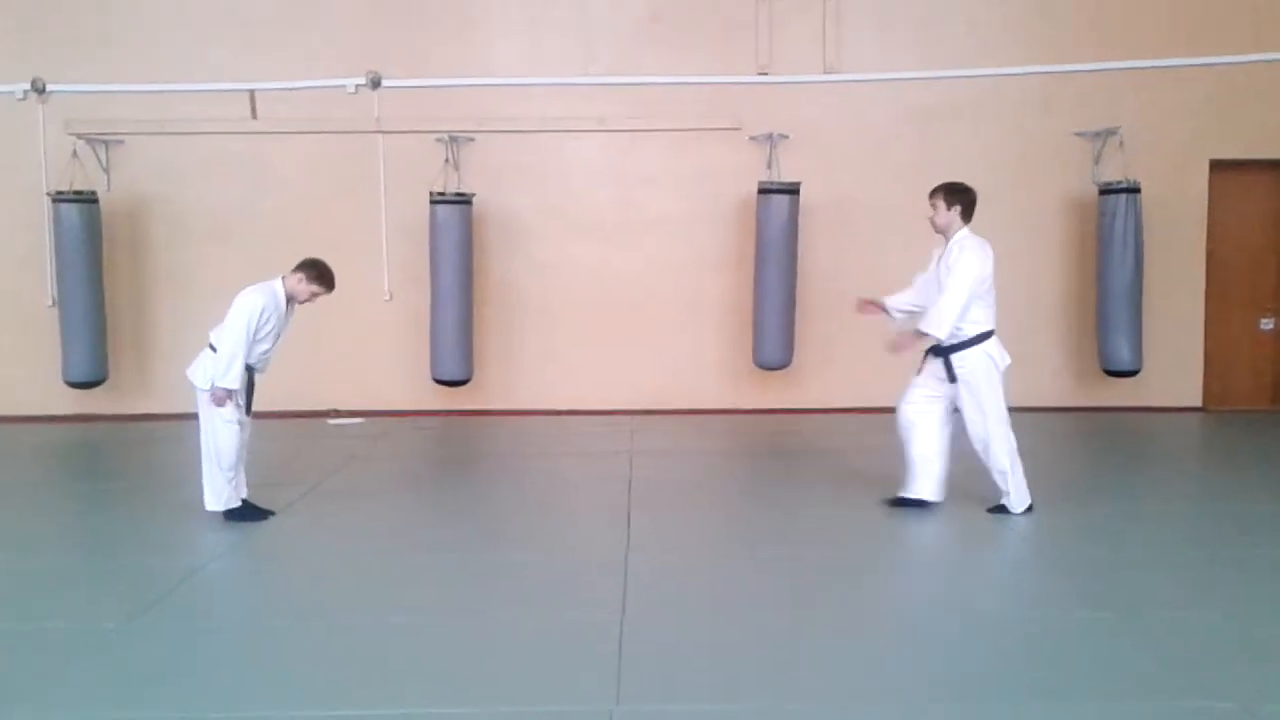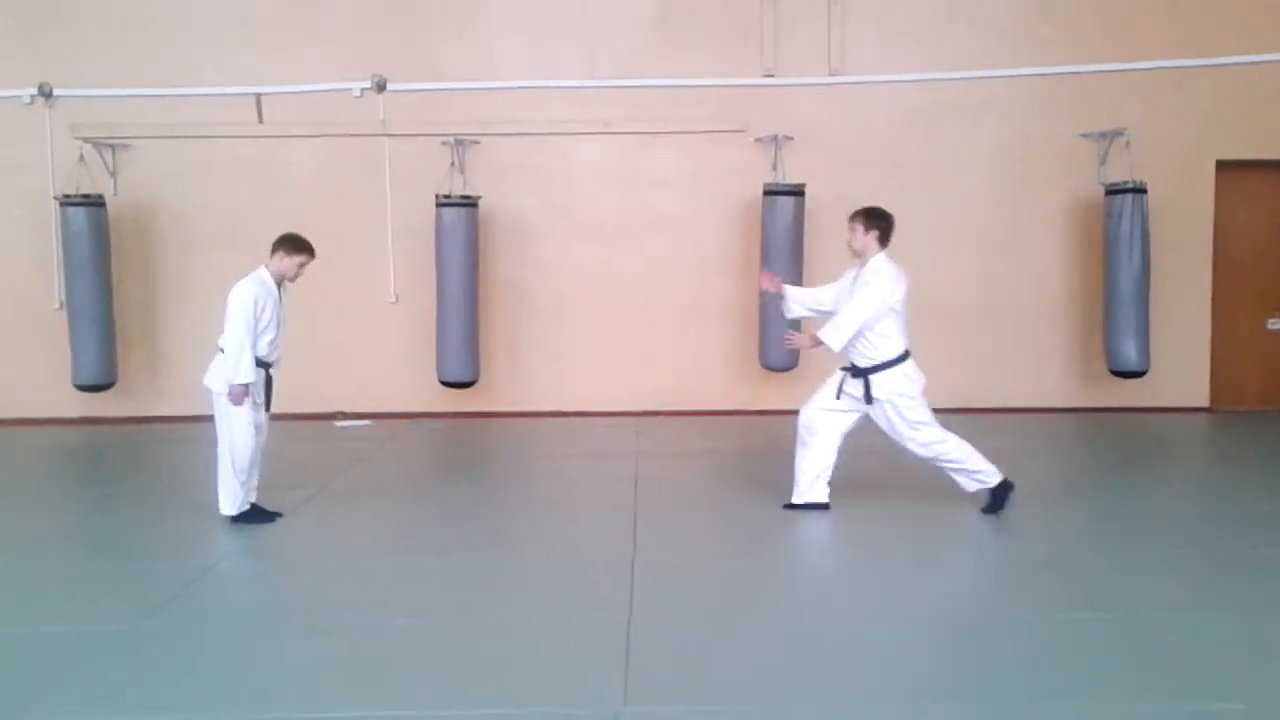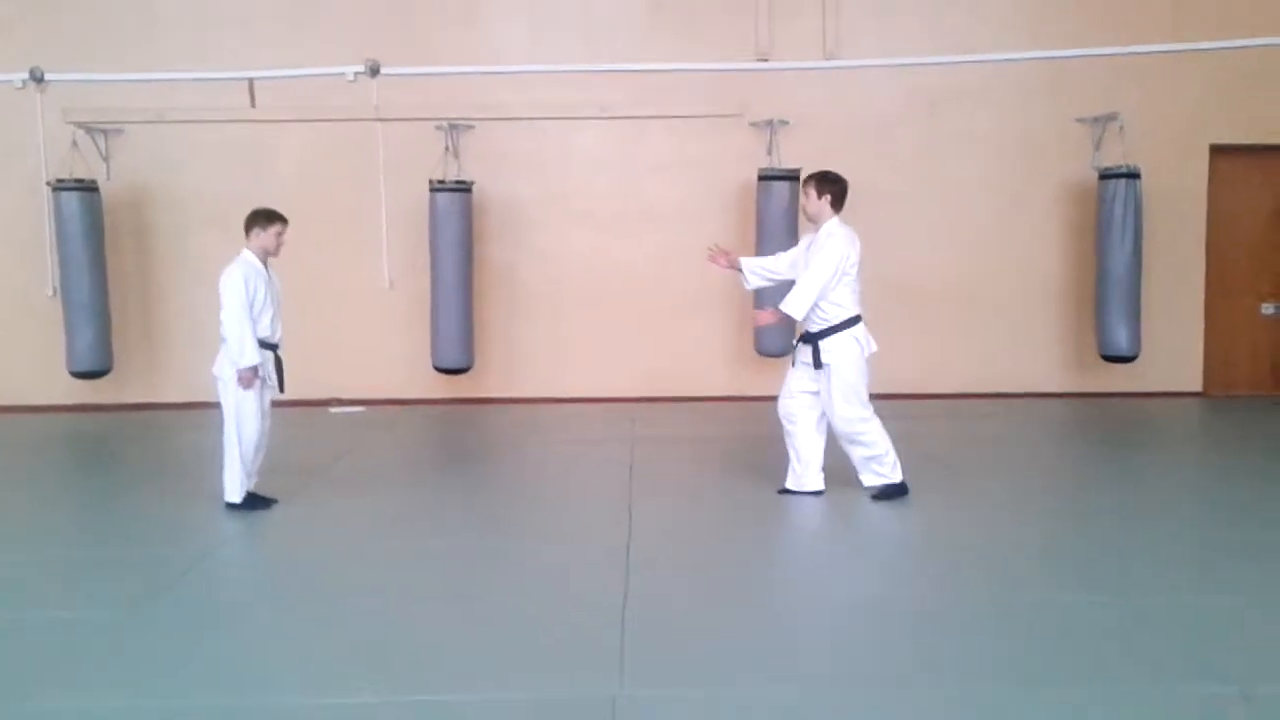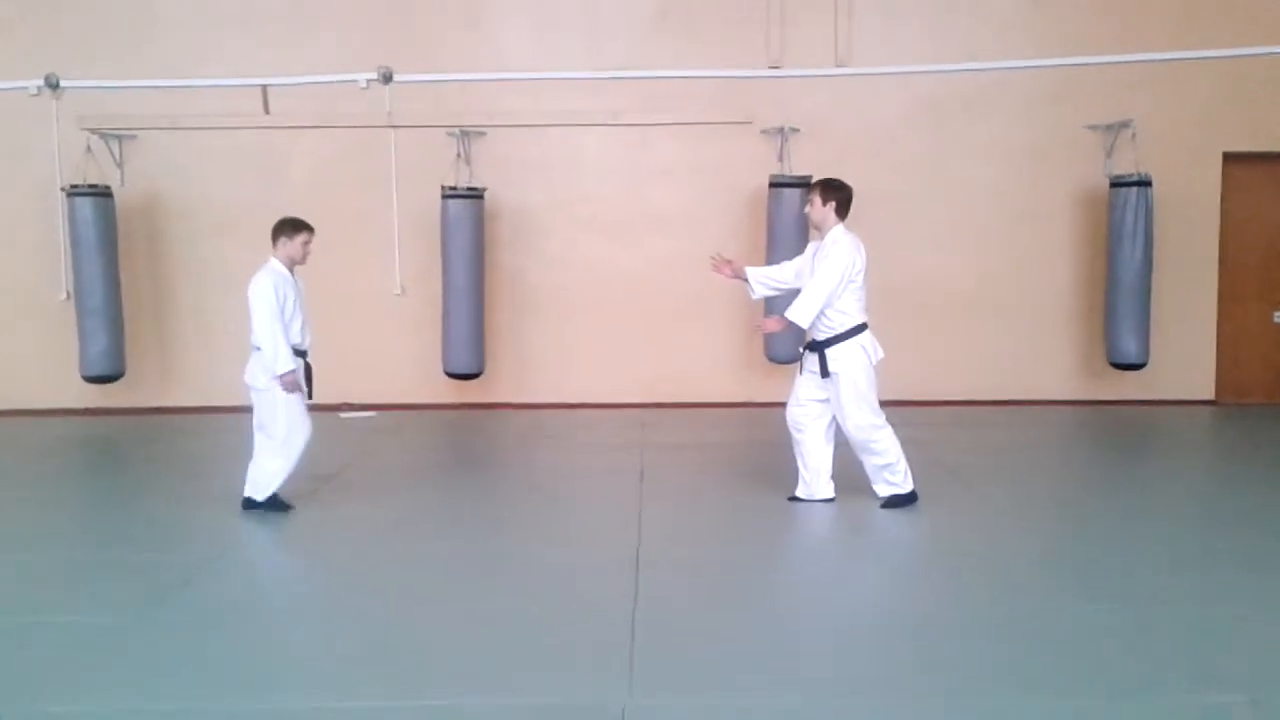
dt=0.4s
person 1, frame 1
left shoulder: (973, 250)
right shoulder: (946, 251)
left elbow: (954, 300)
right elbow: (922, 292)
left wrist: (918, 334)
right wrist: (884, 305)
left hip: (973, 356)
right hip: (946, 356)
left knee: (988, 431)
right knee: (913, 413)
left ankle: (1017, 500)
right ankle: (922, 491)
person 1, frame 2
left shoulder: (886, 275)
right shoulder: (857, 274)
left elbow: (856, 316)
right elbow: (826, 298)
left wrist: (816, 340)
right wrist: (782, 291)
left hip: (891, 378)
right hip: (858, 376)
left knee: (926, 438)
right knee: (815, 419)
left ankle: (993, 482)
right ankle: (810, 496)
person 1, frame 3
left shoulder: (840, 239)
right shoulder: (814, 240)
left elbow: (814, 283)
right elbow: (782, 265)
left wrist: (778, 314)
right wrist: (736, 264)
left hip: (841, 342)
right hip: (815, 342)
left knee: (850, 416)
right knee: (795, 406)
left ankle: (890, 480)
right ankle: (806, 481)
person 1, frame 4
left shoulder: (845, 246)
right shoulder: (818, 248)
left elbow: (820, 290)
right elbow: (788, 274)
left wrist: (784, 321)
right wrist: (740, 273)
left hip: (847, 350)
right hip: (822, 350)
left knee: (862, 424)
right knee: (804, 415)
left ankle: (900, 487)
right ankle: (816, 488)
person 2, frame 1
left shoulder: (286, 304)
right shoulder: (258, 299)
right elbow: (234, 343)
left wrist: (237, 382)
right wrist: (223, 385)
left hip: (239, 374)
right hip: (217, 372)
left knee: (238, 437)
right knee: (225, 439)
left ankle: (237, 498)
right ankle: (228, 504)
person 2, frame 2
left shoulder: (277, 290)
right shoulder: (250, 289)
right elbow: (238, 339)
right wrist: (238, 381)
left hip: (255, 376)
right hip: (235, 377)
left knee: (254, 440)
right knee: (240, 442)
left ankle: (246, 501)
right ankle: (236, 507)
person 2, frame 3
left shoulder: (265, 272)
right shoulder: (238, 273)
right elbow: (236, 323)
right wrist: (246, 365)
left hip: (262, 361)
right hip: (243, 364)
left knee: (257, 429)
right knee: (244, 430)
left ankle: (244, 488)
right ankle: (236, 494)
person 2, frame 4
left shoulder: (289, 279)
right shoulder: (267, 280)
right elbow: (268, 331)
left wrist: (293, 368)
right wrist: (284, 370)
left hip: (287, 368)
right hip: (273, 371)
left knee: (274, 434)
right knee: (295, 431)
left ankle: (258, 492)
right ankle: (260, 492)
